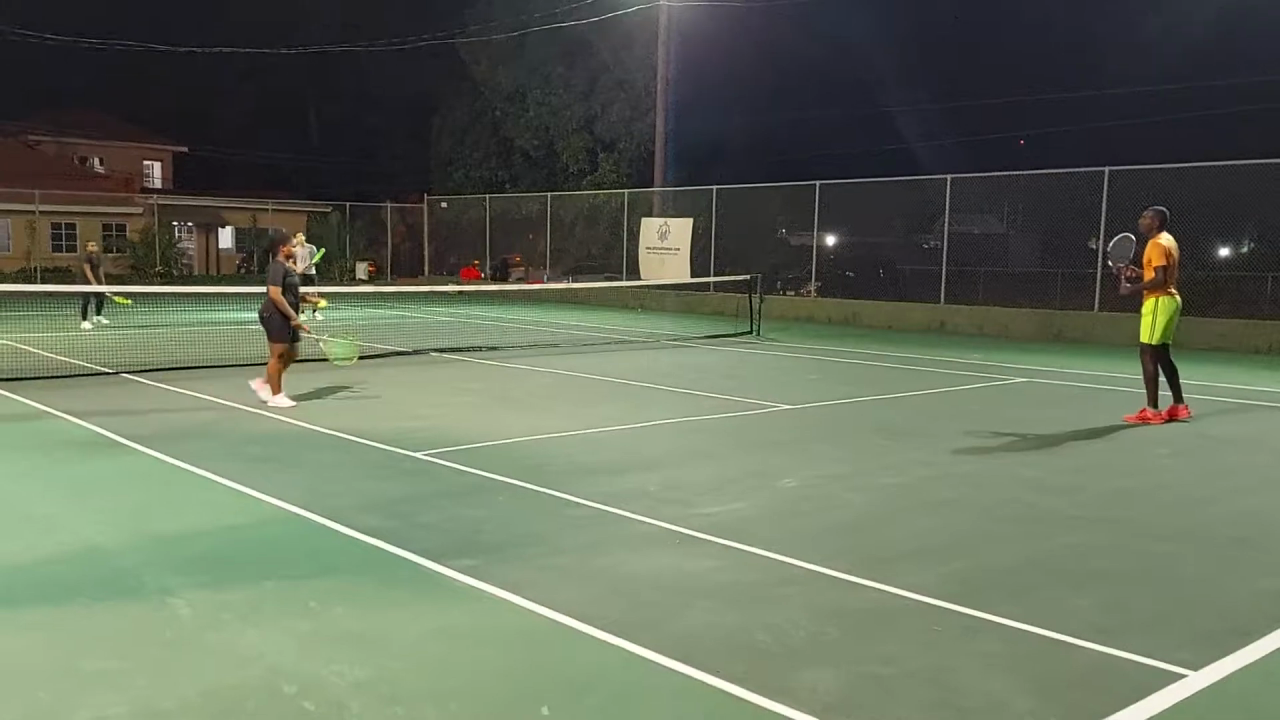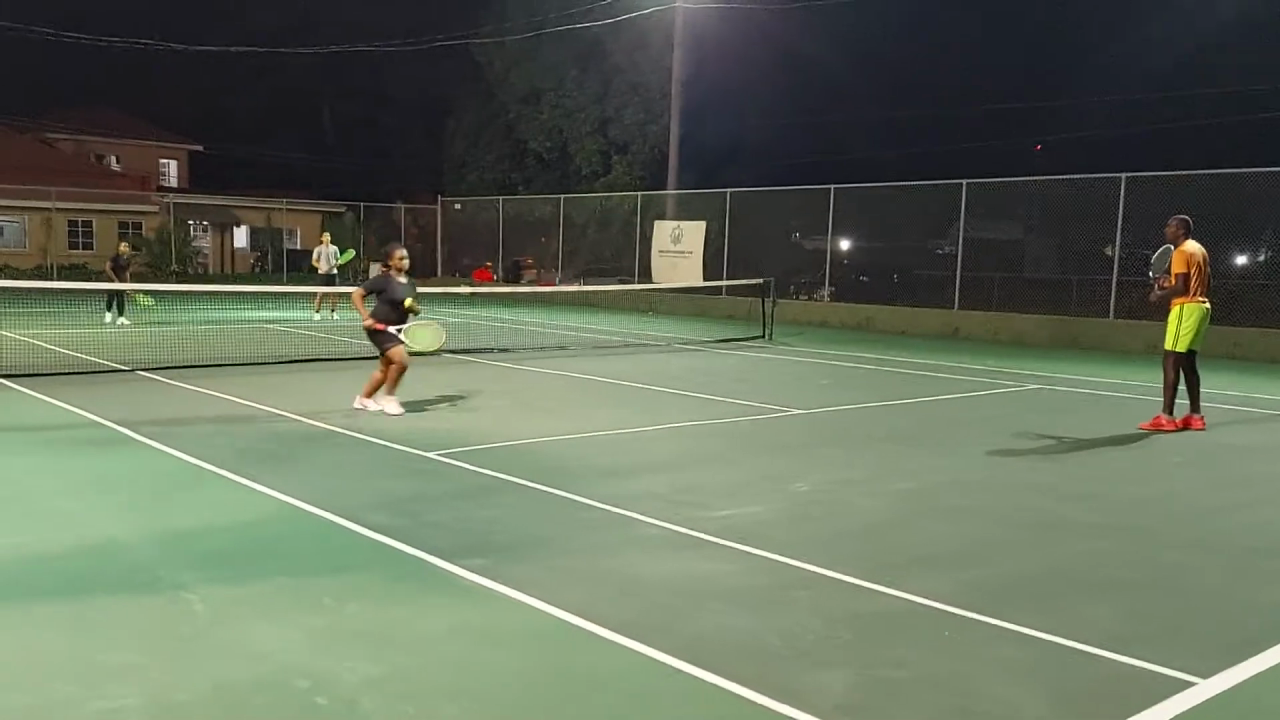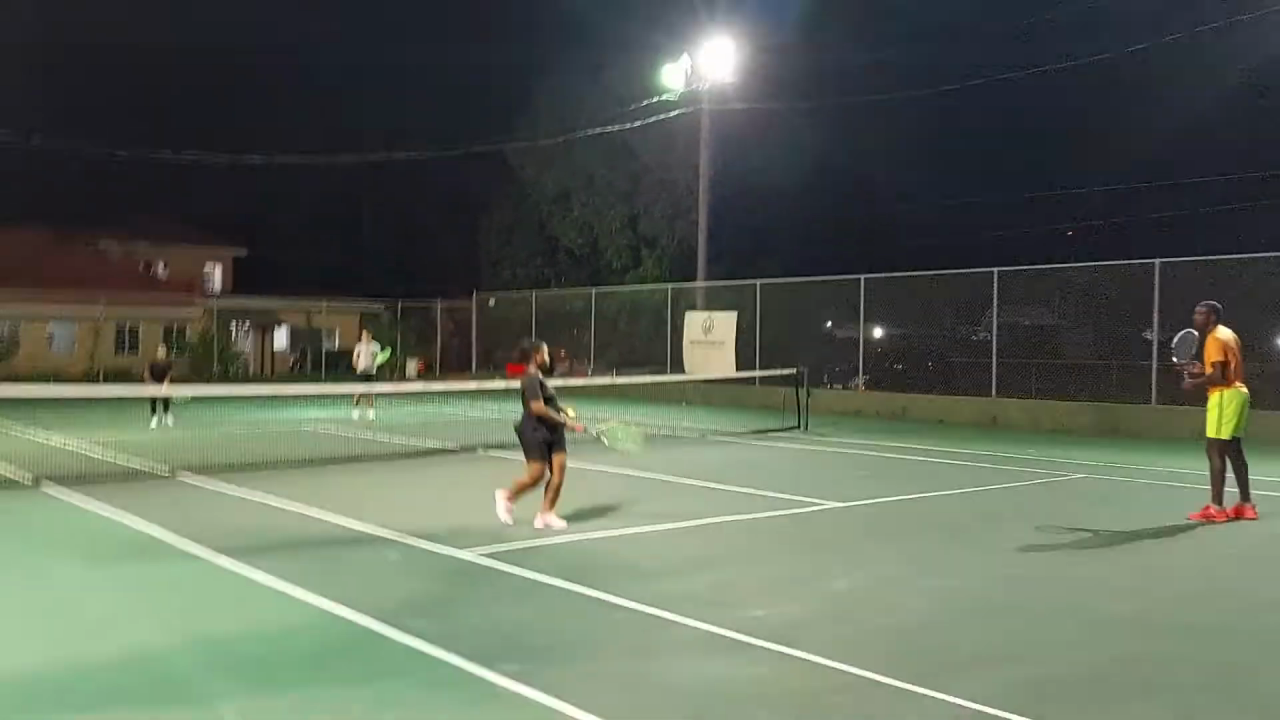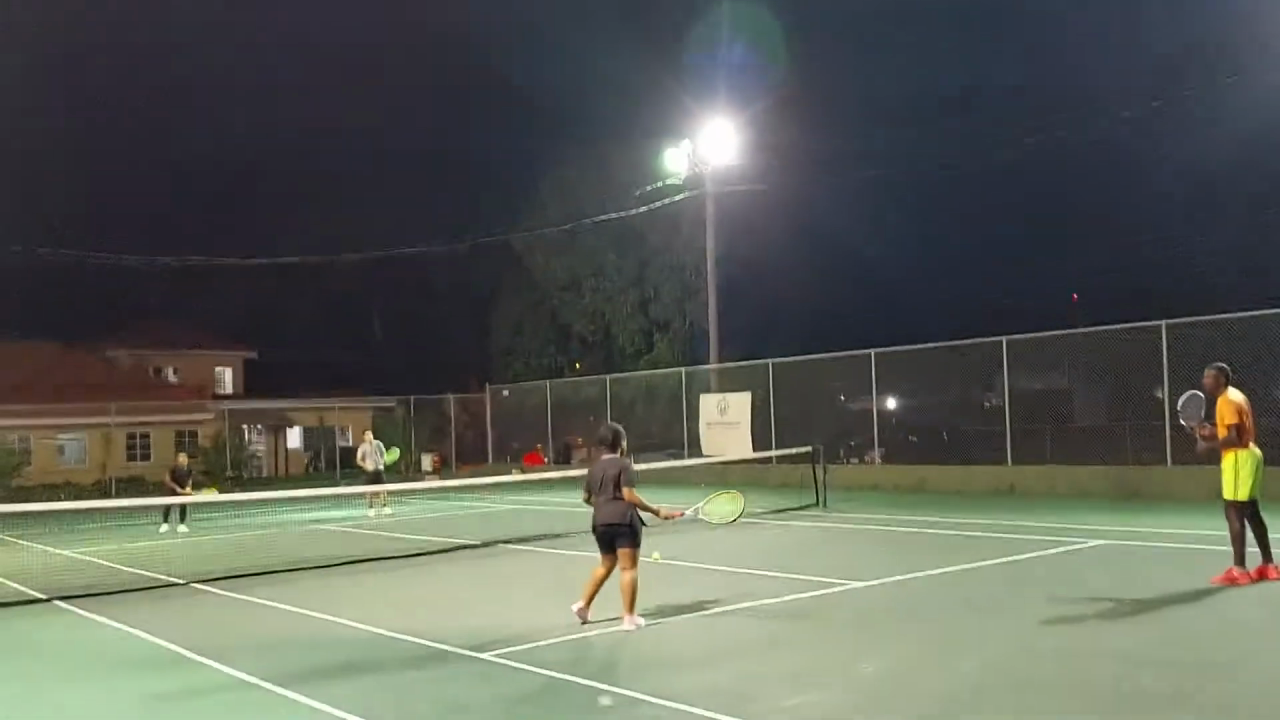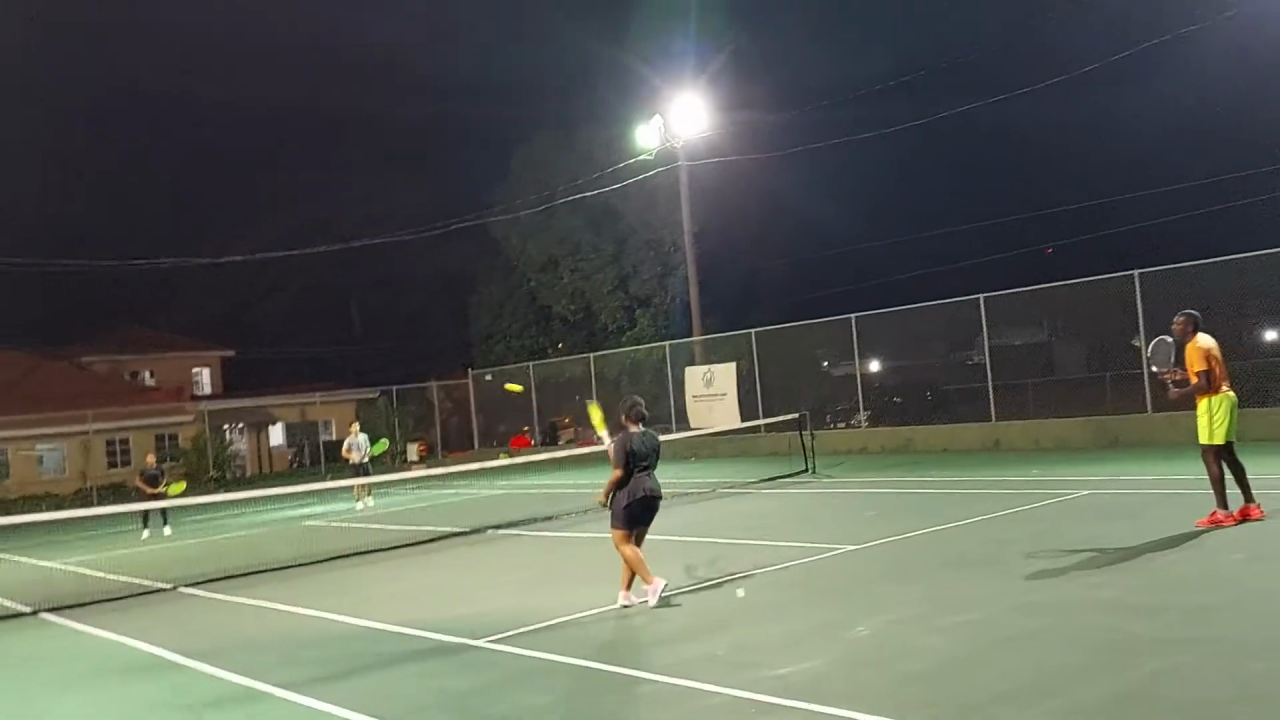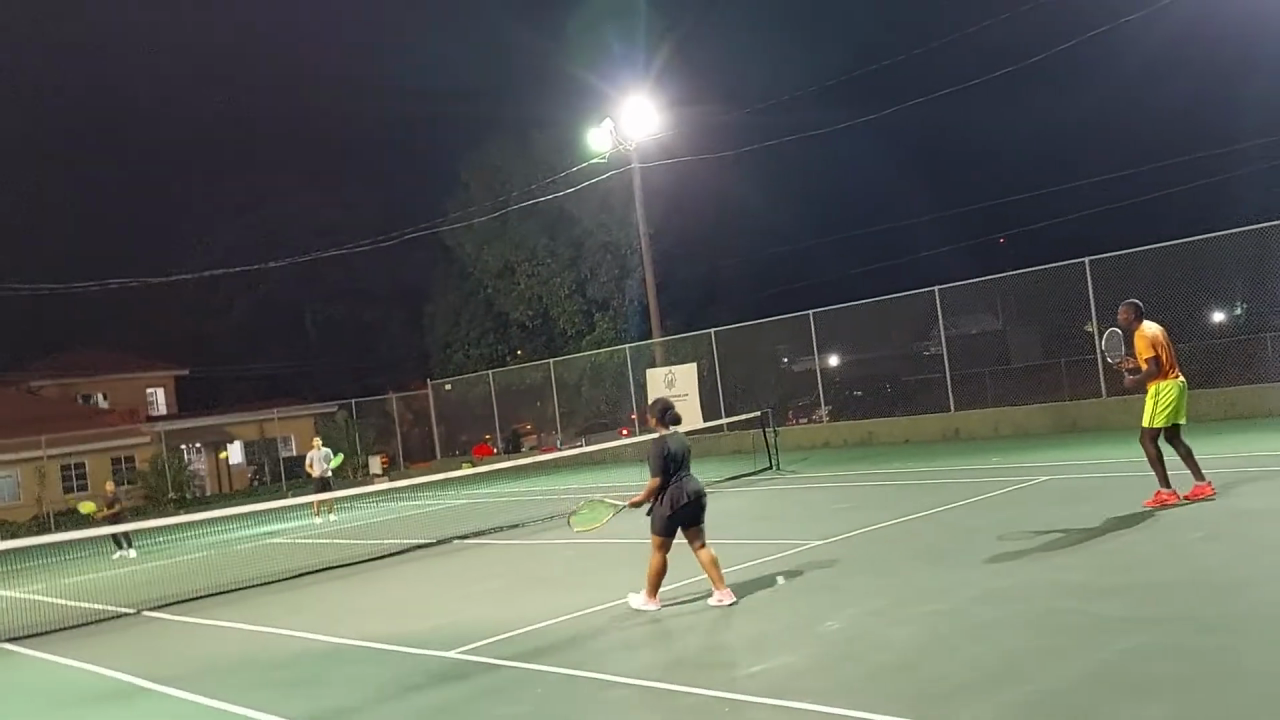
dt=0.7s
person 1, frame 1
left shoulder: (1158, 243)
right shoulder: (1166, 240)
left elbow: (1161, 279)
left wrist: (1133, 288)
right wrist: (1138, 273)
left hip: (1159, 302)
right hip: (1167, 300)
left knee: (1147, 354)
right knee: (1162, 355)
left ankle: (1152, 410)
right ankle: (1179, 406)
person 1, frame 2
left shoulder: (1181, 251)
right shoulder: (1199, 250)
left elbow: (1181, 287)
left wrist: (1160, 295)
right wrist: (1170, 284)
left hip: (1186, 309)
right hip: (1200, 307)
left knee: (1170, 361)
right knee: (1188, 362)
left ankle: (1167, 417)
right ankle: (1195, 416)
person 1, frame 3
left shoulder: (1214, 338)
right shoulder: (1228, 334)
left elbow: (1219, 376)
left wrist: (1195, 383)
right wrist: (1203, 370)
left hip: (1225, 396)
right hip: (1236, 393)
left knee: (1215, 449)
right knee: (1233, 449)
left ankle: (1216, 507)
right ankle: (1246, 504)
person 1, frame 4
left shoulder: (1227, 400)
right shoulder: (1235, 396)
left elbow: (1235, 437)
left wrist: (1209, 446)
right wrist: (1214, 432)
left hip: (1239, 458)
right hip: (1248, 455)
left knee: (1233, 511)
right knee: (1251, 511)
left ankle: (1239, 570)
person 1, frame 5
left shoulder: (1195, 347)
right shoulder: (1205, 340)
left elbow: (1205, 384)
left wrist: (1180, 392)
right wrist: (1185, 376)
left hip: (1213, 402)
right hip: (1224, 398)
left knee: (1210, 456)
right knee: (1228, 454)
left ankle: (1223, 513)
right ankle: (1250, 506)
person 1, frame 6
left shoulder: (1142, 336)
right shoulder: (1154, 327)
left elbow: (1154, 370)
left wrist: (1134, 381)
right wrist: (1136, 364)
left hip: (1163, 388)
right hip: (1176, 384)
left knee: (1147, 439)
right knee: (1174, 438)
left ankle: (1166, 492)
right ankle: (1202, 484)
person 2, frame 1
left shoulder: (286, 267)
right shoulder: (277, 268)
right elbow: (275, 295)
right wrist: (293, 317)
left hip: (283, 316)
right hip: (274, 316)
left knee: (290, 355)
right knee: (277, 355)
left ankle: (263, 383)
right ankle: (276, 396)
person 2, frame 2
left shoulder: (410, 283)
right shoulder: (381, 280)
left elbow: (415, 310)
right elbow: (357, 295)
left wrist: (413, 307)
right wrist: (366, 317)
left hip: (396, 328)
right hip: (379, 327)
left knee: (386, 367)
right knee: (402, 361)
left ankle: (364, 398)
right ankle: (388, 396)
person 2, frame 3
left shoulder: (538, 377)
right shoulder: (531, 380)
right elbow: (538, 409)
left wrist: (562, 412)
right wrist: (566, 422)
left hip: (551, 430)
right hip: (535, 431)
left knee: (559, 471)
right knee: (537, 475)
left ankle: (546, 514)
right ankle: (506, 497)
person 2, frame 4
left shoulder: (594, 467)
right shoulder: (624, 465)
left elbow: (587, 499)
right elbow: (629, 496)
right wrist: (657, 511)
left hip: (600, 520)
right hip: (624, 519)
left knee: (606, 565)
right knee: (629, 568)
left ankle: (583, 604)
right ankle: (629, 617)
person 2, frame 5
left shoulder: (624, 440)
right shoulder: (653, 438)
left elbow: (618, 474)
left wrist: (605, 494)
left hip: (629, 495)
right hip: (651, 493)
left knee: (623, 543)
right knee: (634, 543)
left ankle: (653, 582)
right ankle: (625, 592)
person 2, frame 6
left shoulder: (659, 445)
right shoulder: (681, 438)
left elbow: (657, 481)
left wrist: (642, 499)
right wrist: (651, 495)
left hip: (672, 501)
right hip: (693, 495)
left knee: (659, 550)
right knee: (699, 546)
left ankle: (649, 598)
right ankle: (723, 592)
